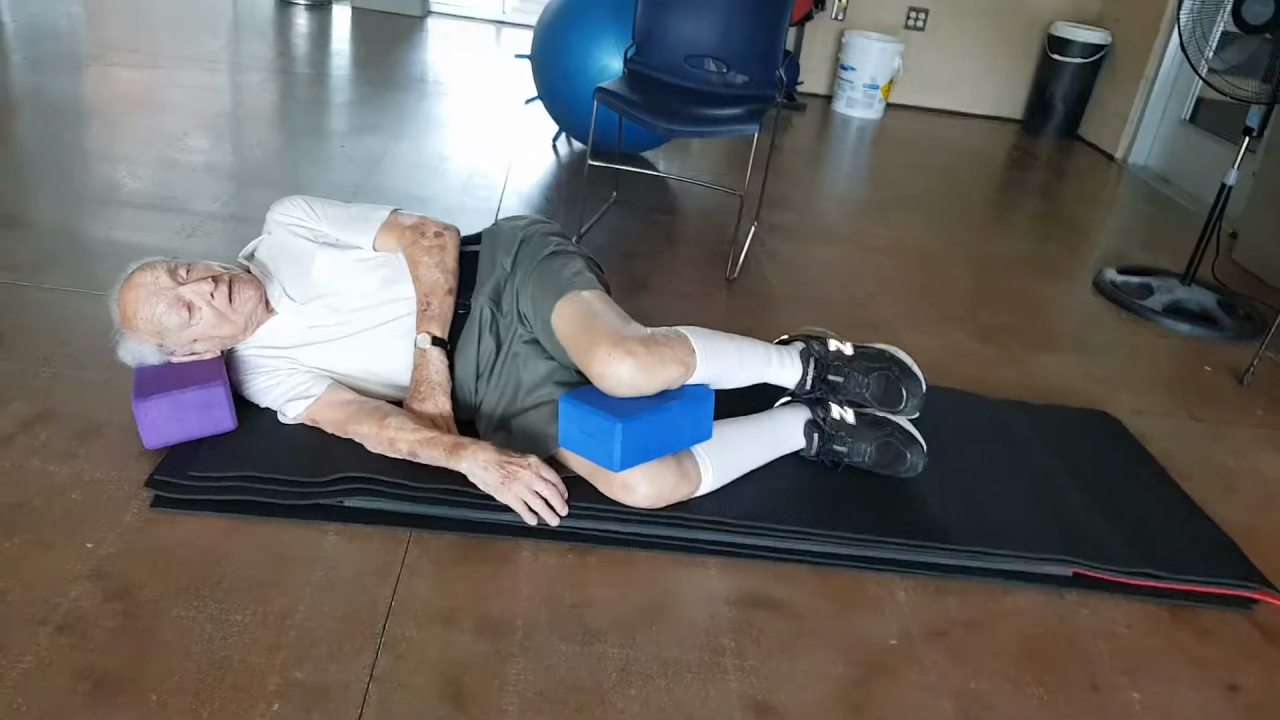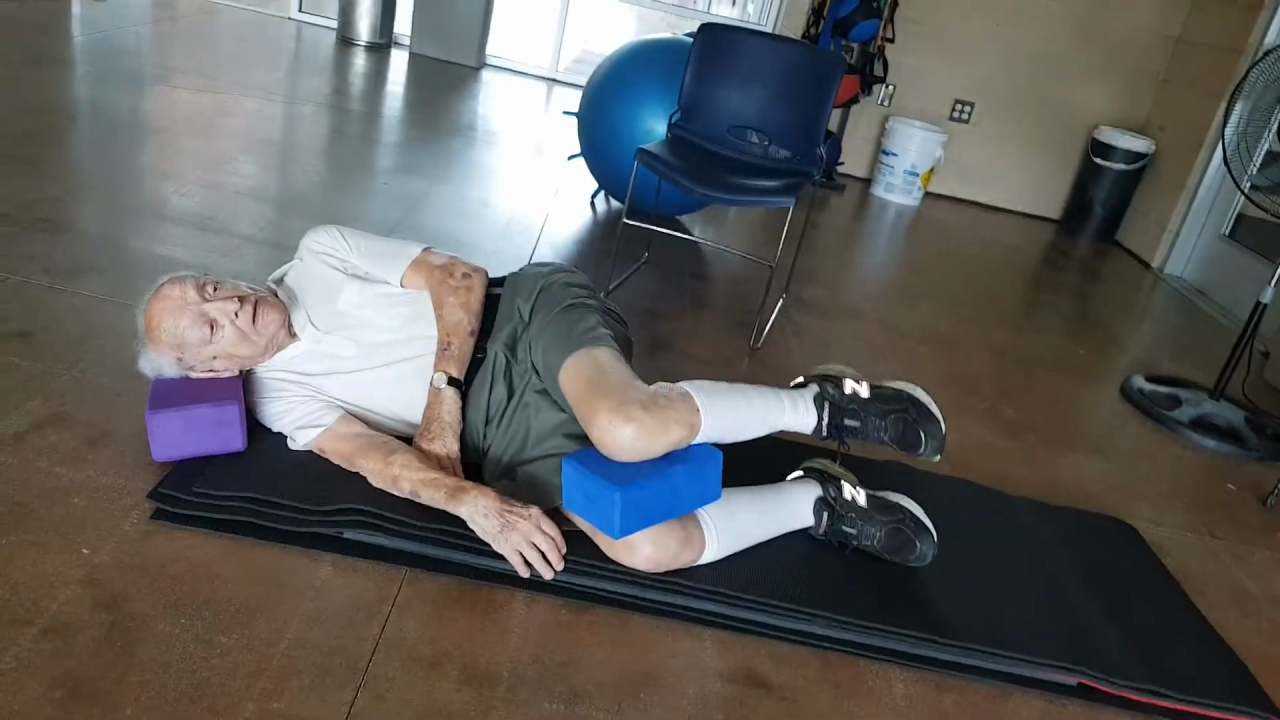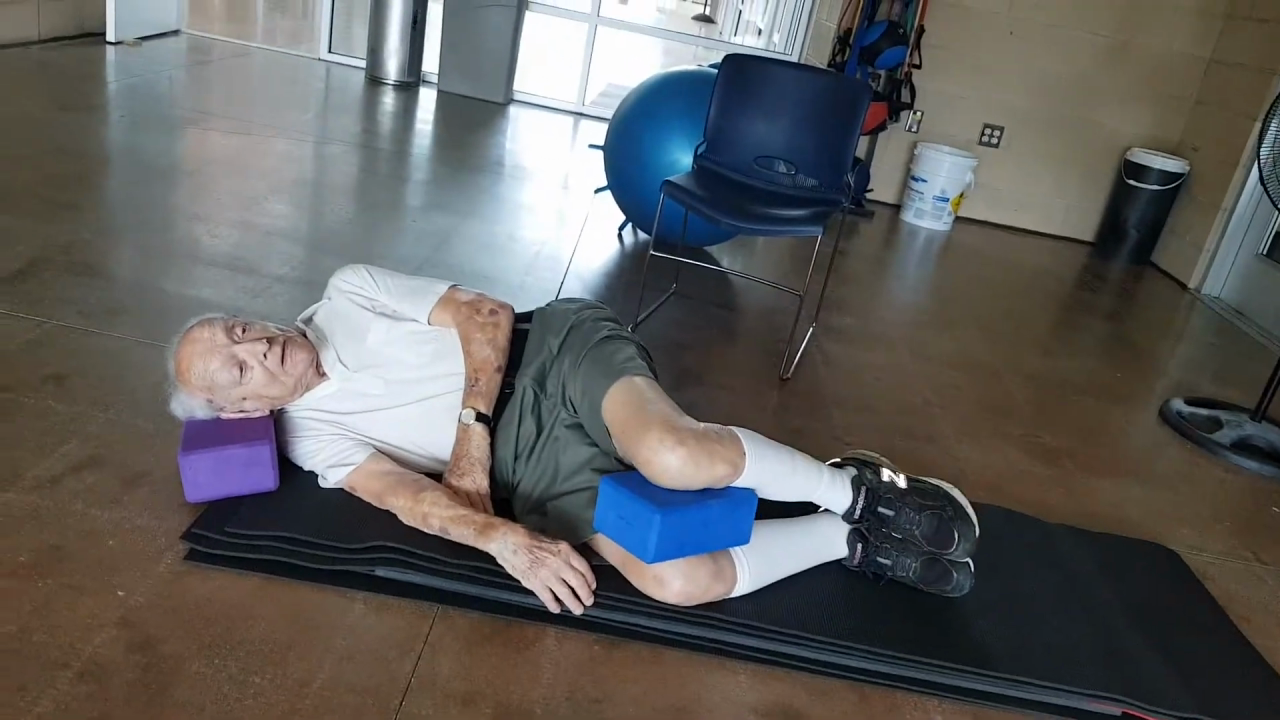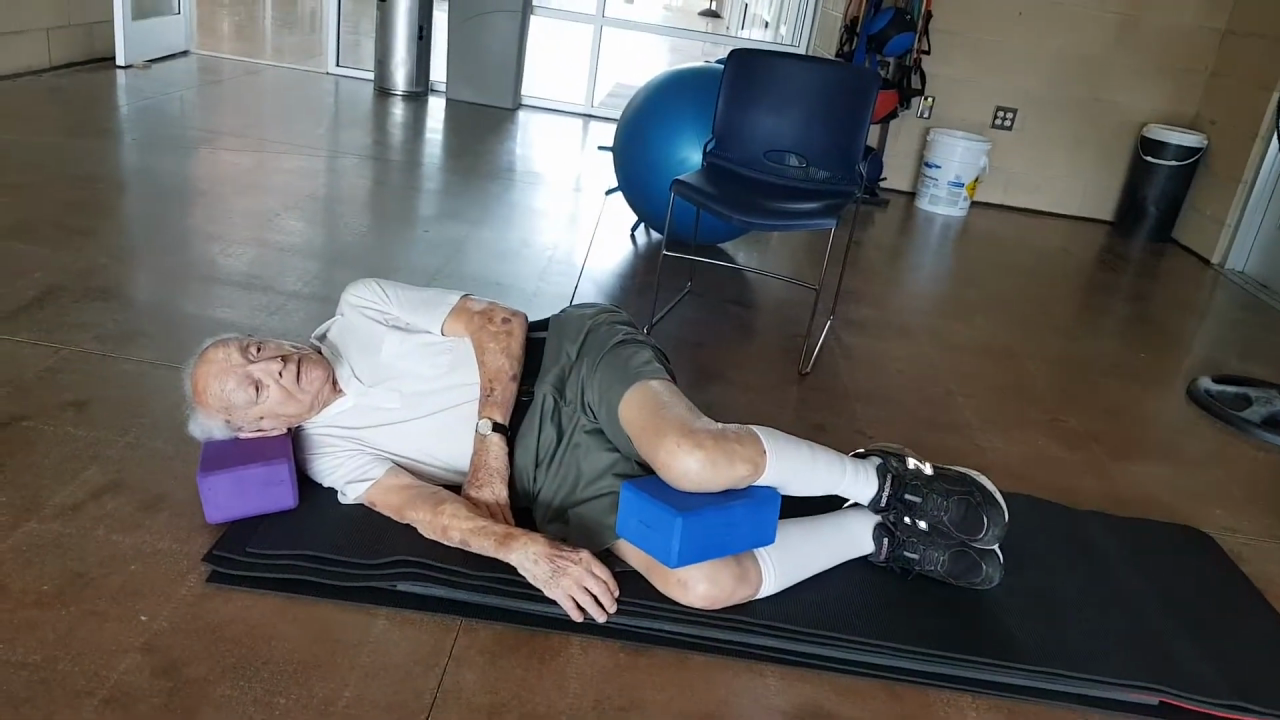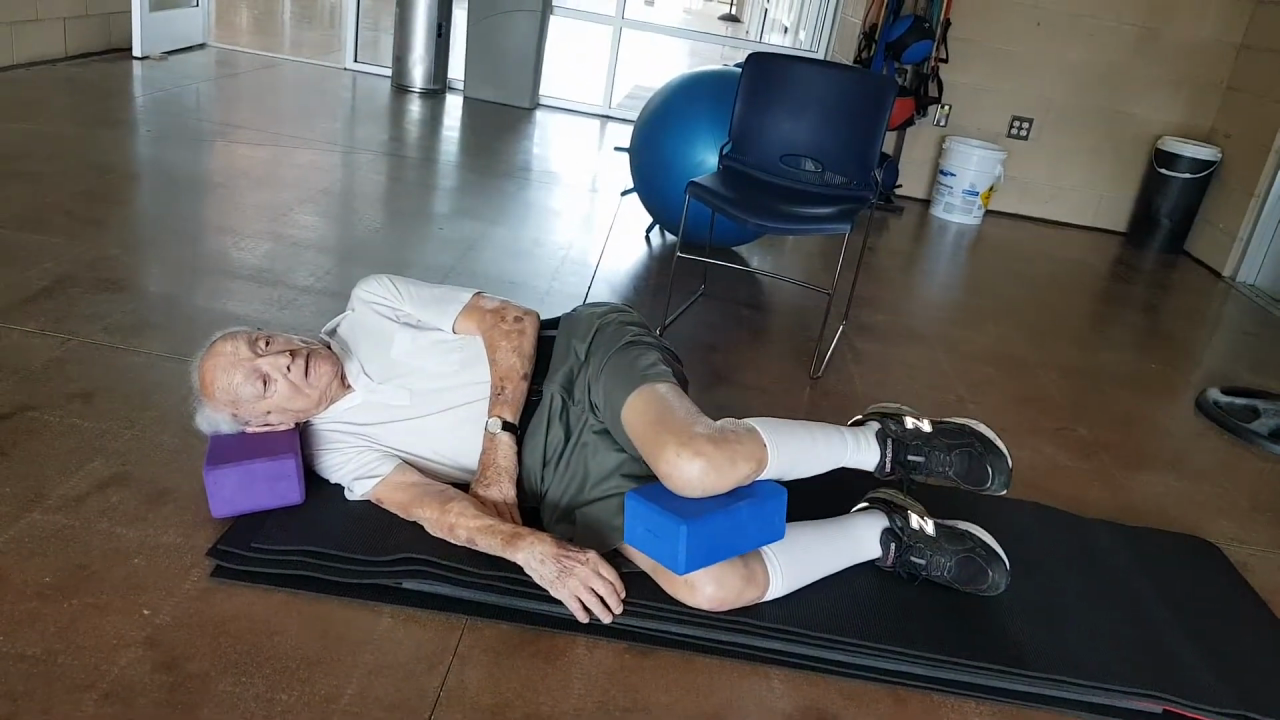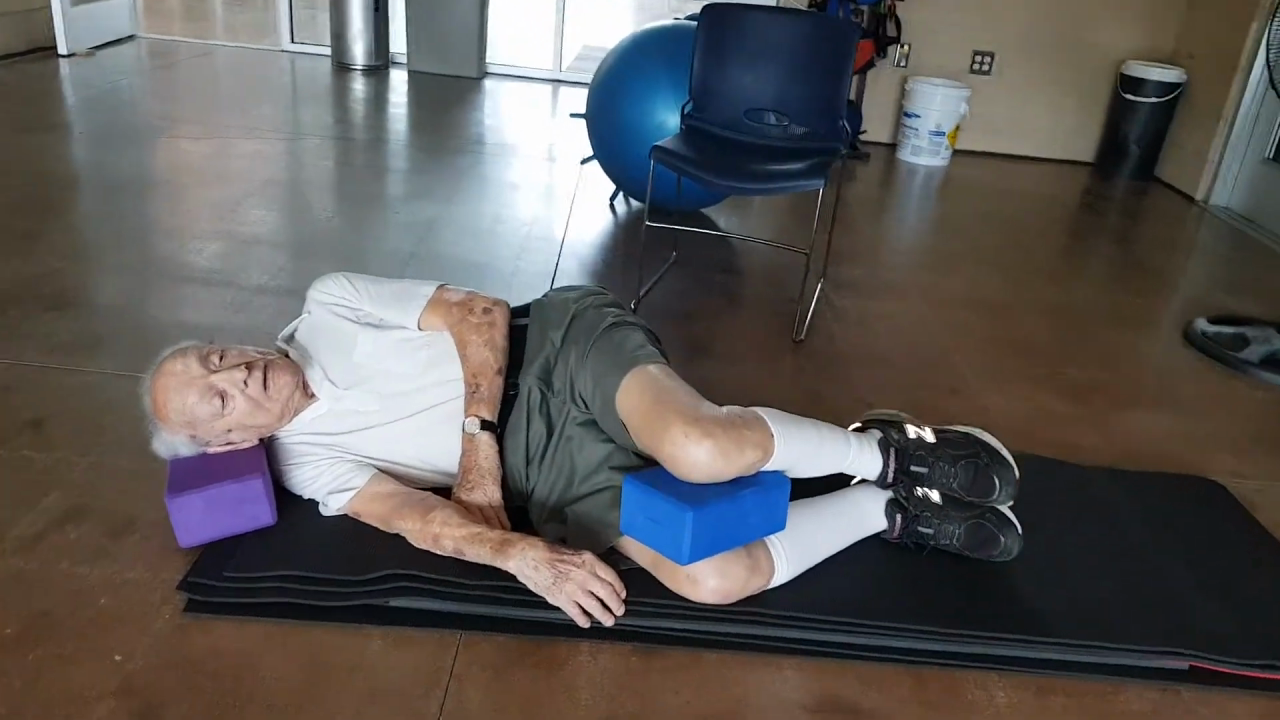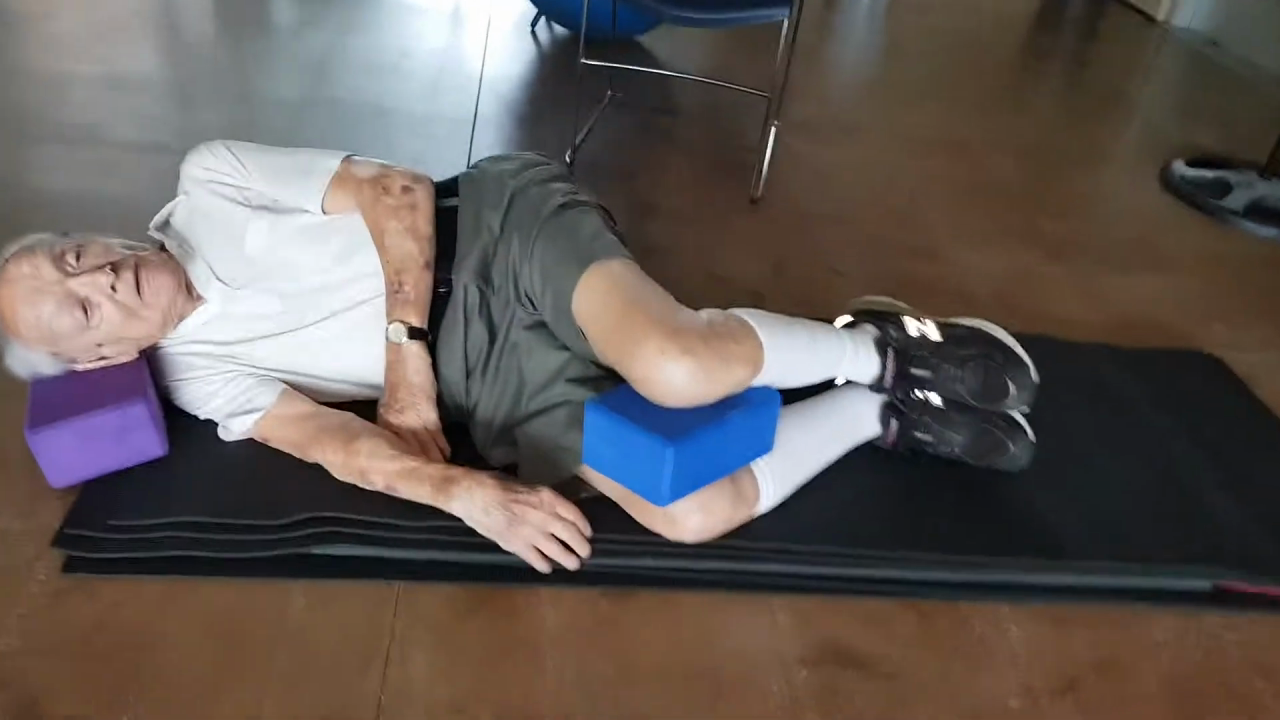
dt=0.7s
person 1, frame 1
left shoulder: (287, 226)
right shoulder: (263, 376)
left elbow: (431, 238)
right elbow: (370, 426)
left wrist: (425, 348)
right wrist: (473, 460)
right hip: (490, 385)
left knee: (624, 364)
right knee: (645, 485)
left ankle: (803, 366)
right ankle: (806, 427)
person 1, frame 2
left shoulder: (319, 253)
right shoulder: (280, 401)
left elbow: (460, 279)
right elbow: (379, 460)
left wrist: (441, 390)
right wrist: (475, 504)
right hip: (502, 433)
left knee: (628, 429)
right knee: (649, 549)
left ankle: (819, 407)
right ankle: (820, 504)
person 1, frame 3
left shoulder: (347, 292)
right shoulder: (309, 436)
left elbow: (486, 315)
right elbow: (407, 497)
left wrist: (471, 426)
right wrist: (503, 540)
right hip: (534, 468)
left knee: (672, 455)
right knee: (678, 580)
left ankle: (854, 489)
right ankle: (853, 542)
person 1, frame 4
left shoulder: (359, 307)
right shoulder: (328, 455)
left elbow: (499, 323)
right elbow: (428, 510)
left wrist: (488, 434)
right wrist: (523, 549)
right hip: (555, 471)
left knee: (692, 458)
right knee: (702, 584)
left ankle: (879, 481)
right ankle: (879, 534)
person 1, frame 5
left shoulder: (371, 303)
right shoulder: (337, 451)
left elbow: (512, 322)
right elbow: (434, 507)
left wrist: (497, 434)
right wrist: (530, 548)
right hip: (566, 474)
left knee: (693, 465)
right knee: (711, 586)
left ankle: (878, 444)
right ankle: (886, 534)
person 1, frame 6
left shoulder: (326, 304)
right shoulder: (308, 466)
left elbow: (479, 315)
right elbow: (420, 518)
left wrist: (476, 434)
right wrist: (521, 553)
right hip: (552, 467)
left knee: (697, 448)
right knee: (712, 579)
left ankle: (880, 451)
right ankle: (890, 511)
person 1, frame 7
left shoulder: (209, 181)
right shoulder: (198, 378)
left elbow: (398, 195)
right elbow: (336, 444)
left wrist: (403, 345)
right wrist: (466, 496)
right hip: (491, 378)
left knee: (676, 368)
right knee: (691, 514)
left ankle: (875, 348)
right ankle: (882, 414)
